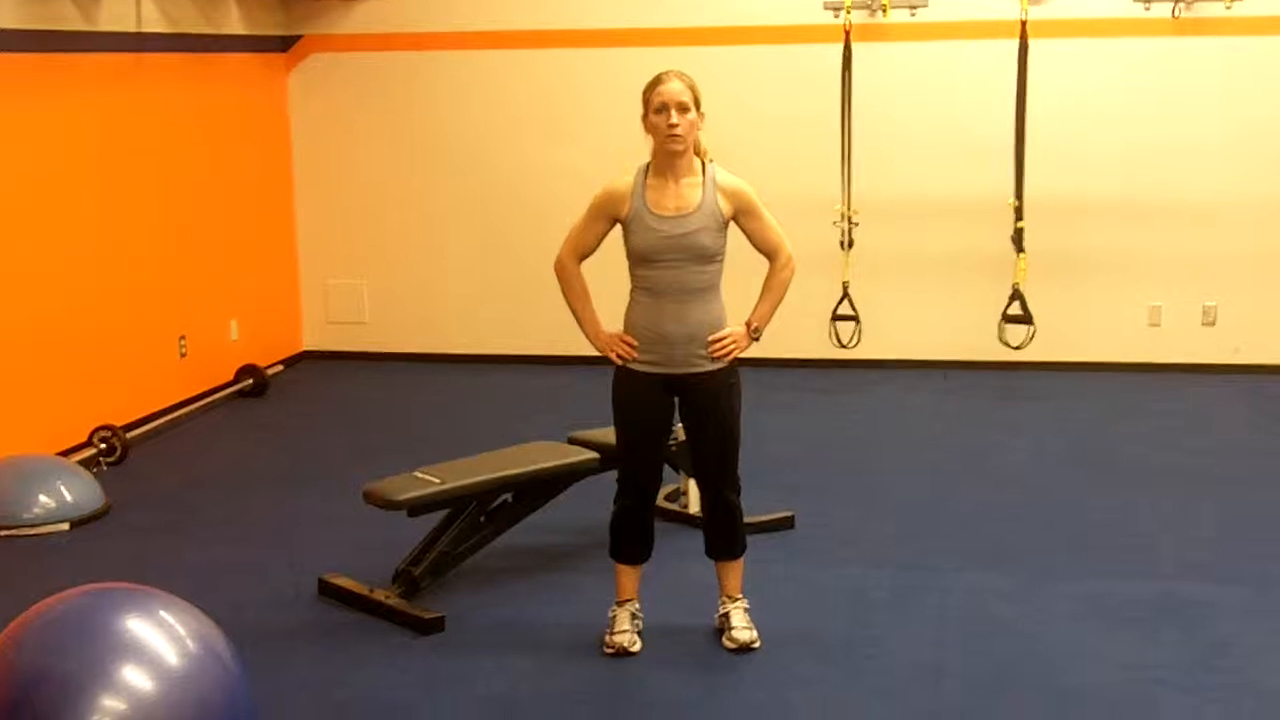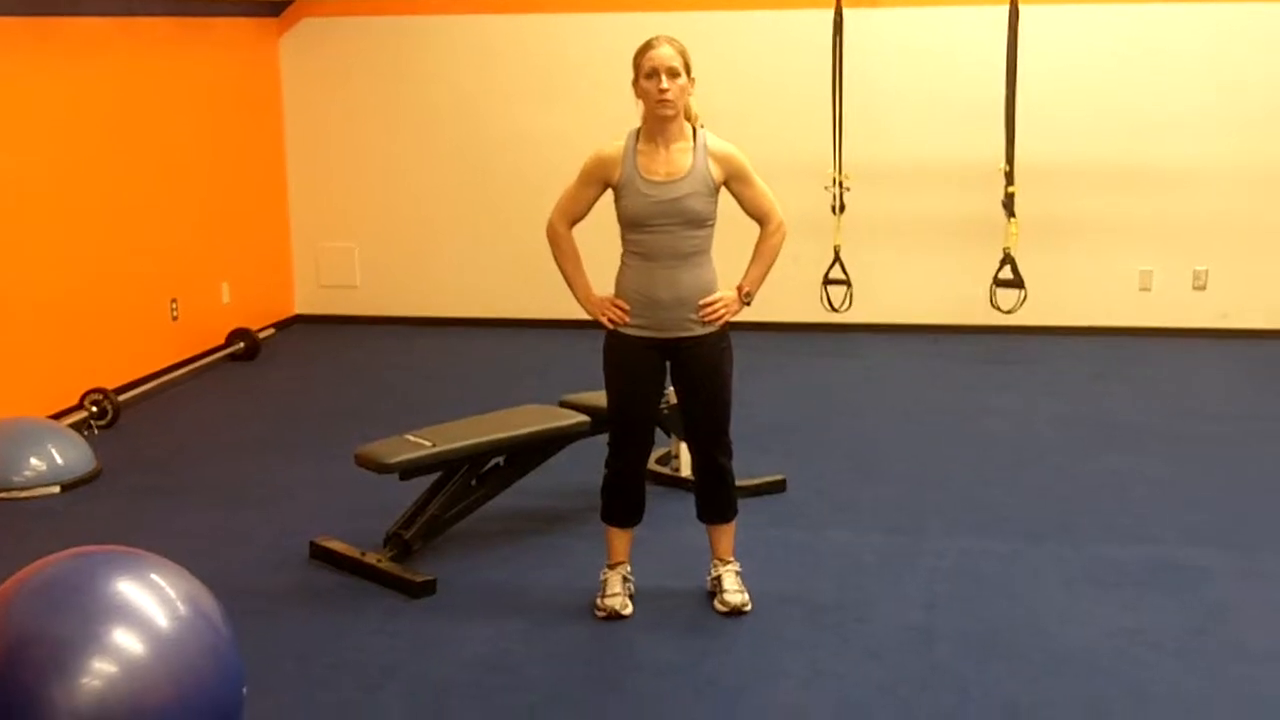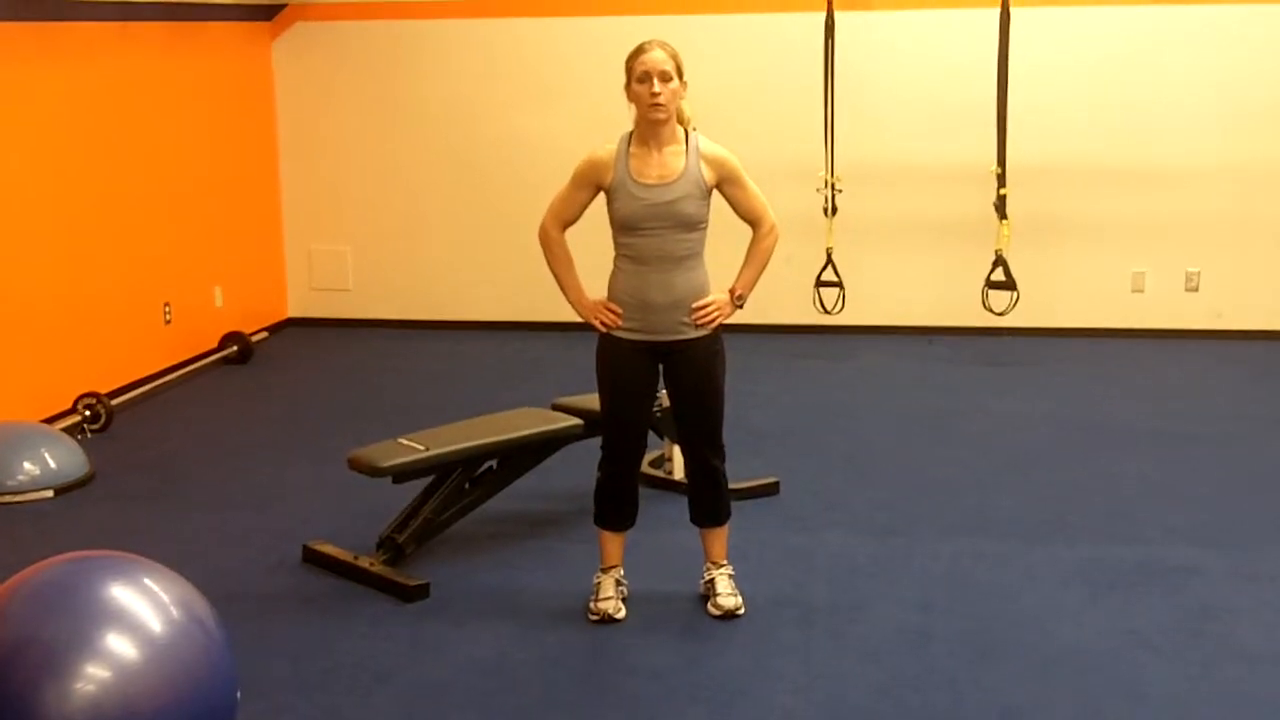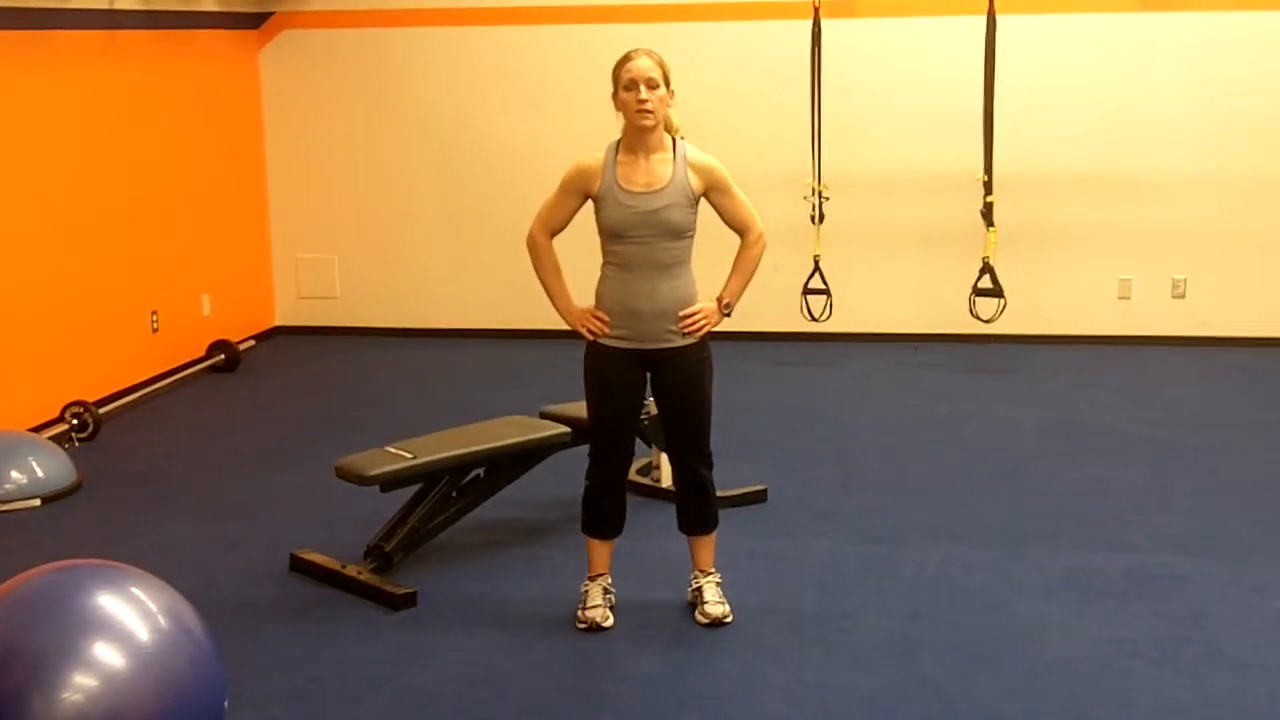
dt=0.7s
person 1, frame 1
left shoulder: (728, 190)
right shoulder: (621, 193)
left elbow: (783, 260)
right elbow: (567, 260)
left wrist: (752, 328)
right wrist: (596, 333)
left hip: (710, 365)
right hip: (641, 367)
left knee: (720, 486)
right knee: (636, 488)
left ankle: (732, 604)
right ankle: (625, 608)
person 1, frame 2
left shoulder: (719, 156)
right shoulder: (612, 159)
left elbow: (773, 225)
right elbow: (559, 225)
left wrist: (743, 293)
right wrist: (587, 298)
left hip: (701, 329)
right hip: (633, 331)
left knee: (712, 450)
right knee: (627, 452)
left ankle: (724, 568)
right ankle: (617, 572)
person 1, frame 3
left shoulder: (711, 159)
right shoulder: (605, 162)
left elbow: (766, 227)
right elbow: (552, 229)
left wrist: (736, 296)
right wrist: (580, 301)
left hip: (694, 332)
right hip: (626, 335)
left knee: (705, 453)
right knee: (620, 454)
left ankle: (717, 571)
right ankle: (609, 575)
person 1, frame 4
left shoulder: (699, 167)
right shoulder: (591, 170)
left elbow: (753, 235)
right elbow: (539, 236)
left wrist: (723, 304)
right wrist: (568, 309)
left hip: (681, 340)
right hip: (613, 342)
left knee: (692, 461)
right knee: (607, 463)
left ankle: (705, 579)
right ankle: (598, 583)
